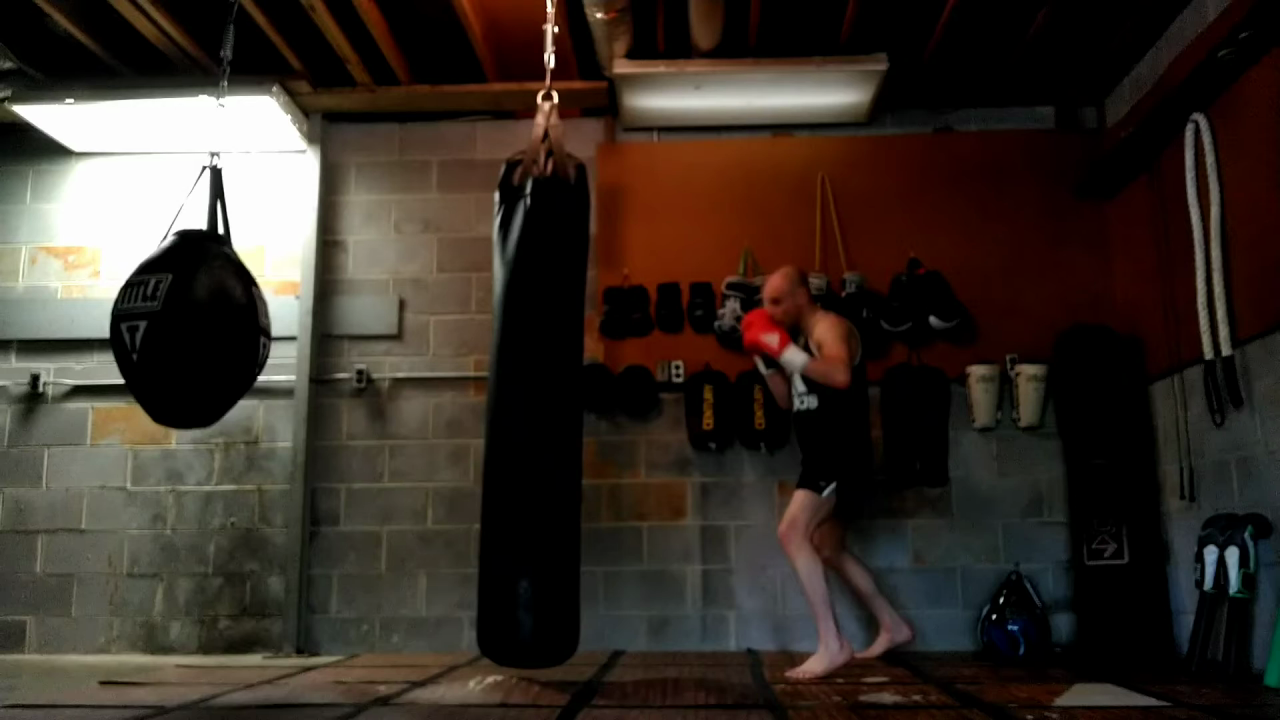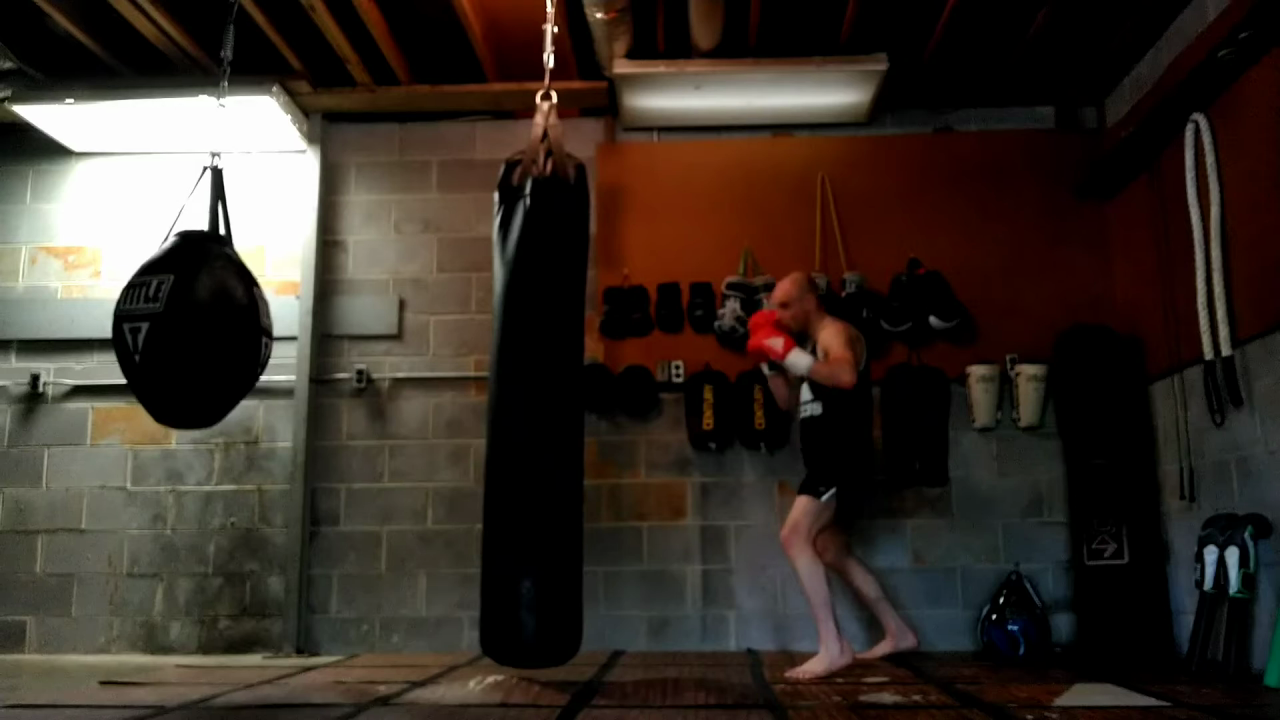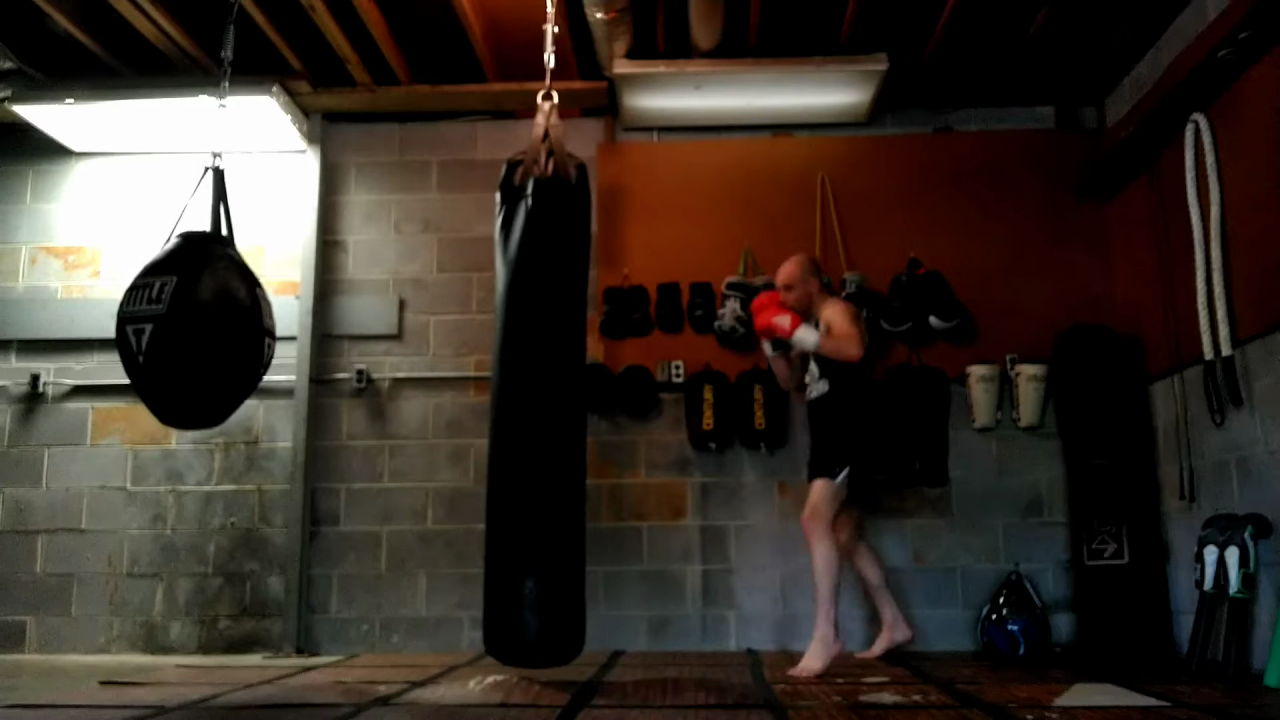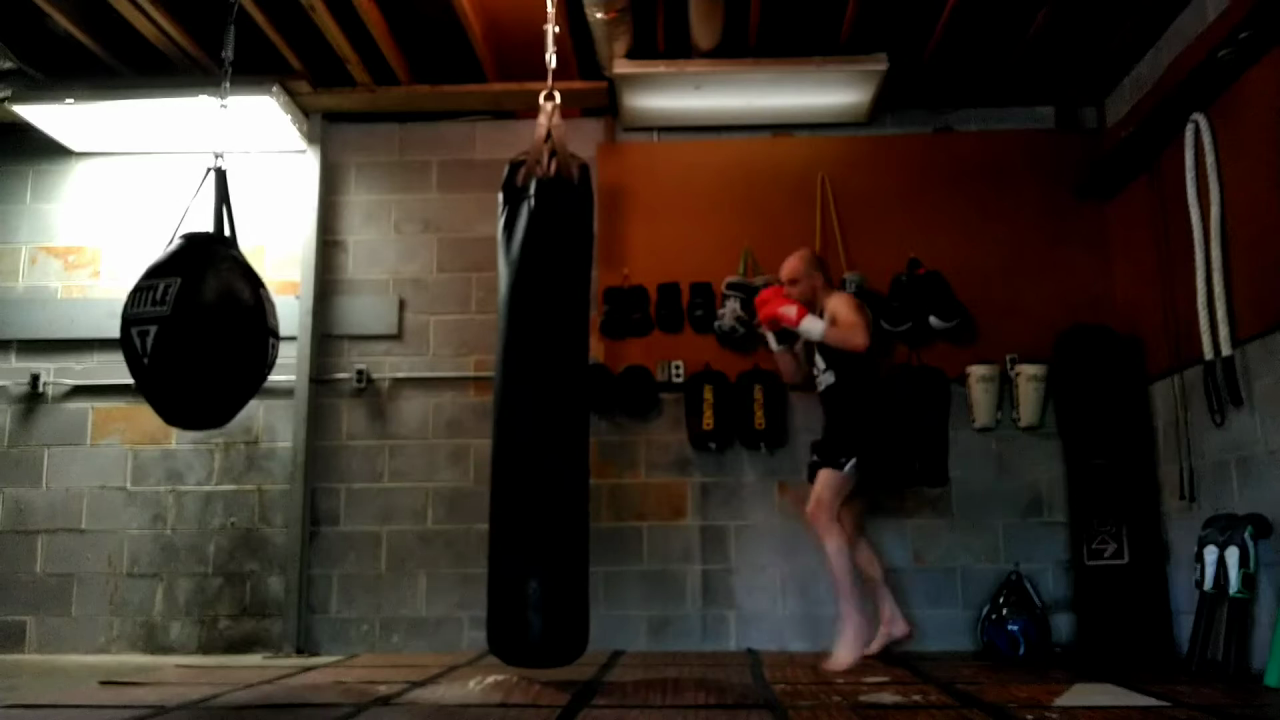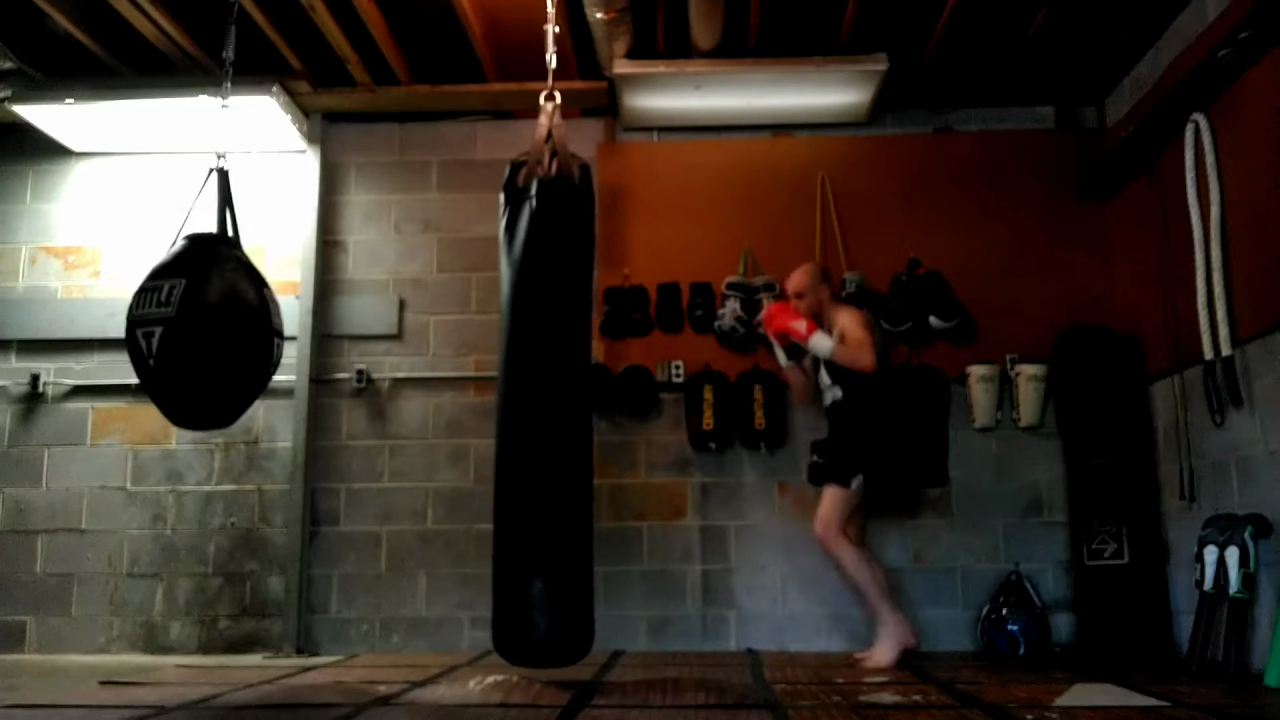
dt=0.1s
person 1, frame 1
left shoulder: (830, 326)
right shoulder: (803, 337)
left elbow: (840, 375)
right elbow: (788, 398)
left wrist: (783, 349)
right wrist: (765, 354)
left hip: (838, 452)
right hip: (821, 455)
left knee: (792, 532)
right knee: (826, 547)
left ankle: (832, 644)
right ankle: (892, 626)
person 1, frame 2
left shoulder: (835, 332)
right shoulder: (810, 344)
left elbow: (846, 376)
right elbow: (788, 401)
left wrist: (788, 353)
right wrist: (770, 357)
left hip: (841, 458)
right hip: (825, 461)
left knee: (794, 536)
right knee: (832, 553)
left ankle: (832, 646)
right ankle: (897, 631)
person 1, frame 3
left shoulder: (836, 310)
right shoulder: (812, 326)
left elbow: (853, 349)
right elbow: (790, 380)
left wrist: (795, 329)
right wrist: (772, 339)
left hip: (847, 436)
right hip: (832, 437)
left knee: (814, 520)
right knee: (845, 536)
left ankle: (825, 637)
right ankle: (893, 623)
person 1, frame 4
left shoulder: (841, 304)
right shoulder: (817, 319)
left elbow: (860, 340)
right elbow: (794, 374)
left wrist: (801, 320)
right wrist: (776, 331)
left hip: (855, 426)
right hip: (842, 429)
left knee: (819, 511)
right knee: (847, 528)
left ankle: (852, 625)
right ankle: (891, 619)
person 1, frame 5
left shoulder: (849, 319)
right shoulder: (822, 332)
left elbow: (866, 359)
right elbow: (805, 392)
left wrist: (808, 337)
right wrist: (785, 345)
left hip: (864, 442)
right hip: (845, 445)
left knee: (827, 531)
right knee: (848, 540)
left ankle: (890, 625)
right ankle: (895, 628)
